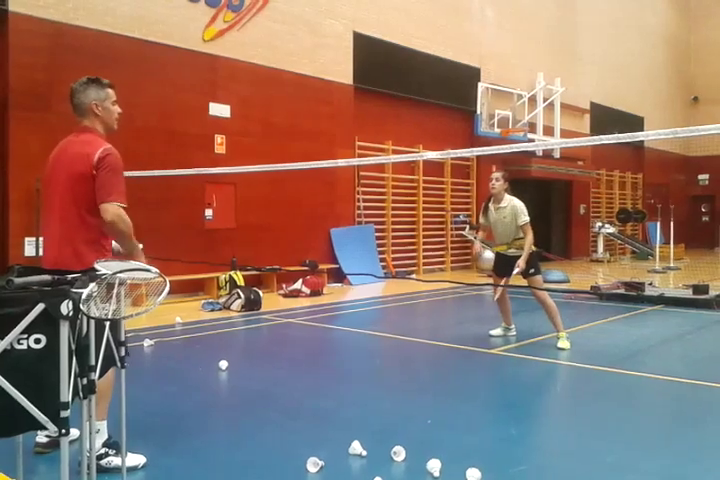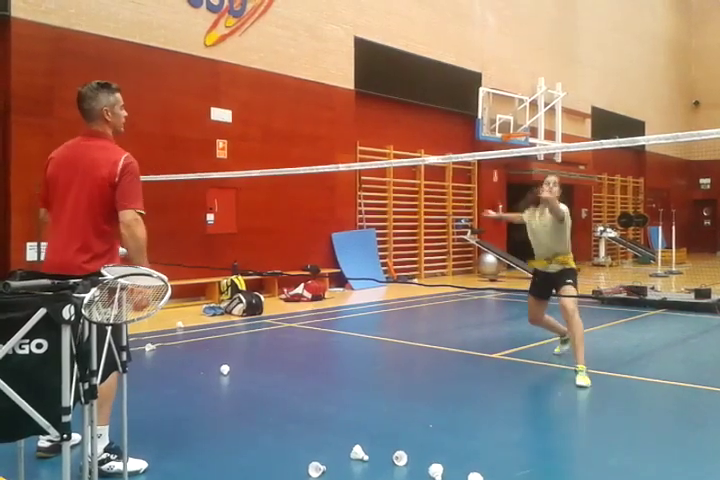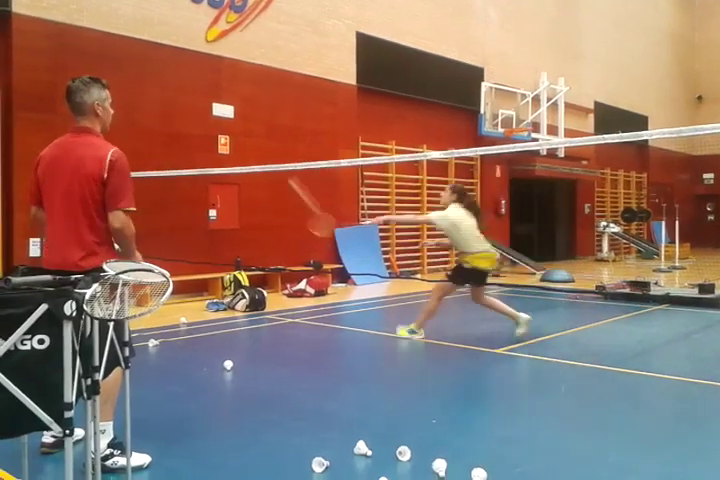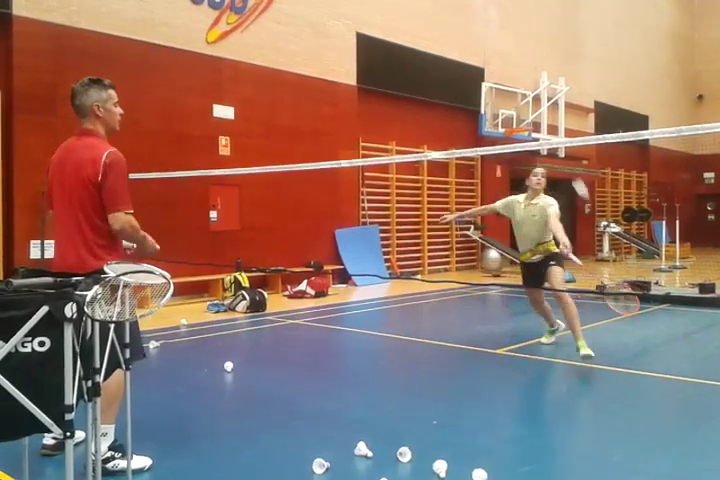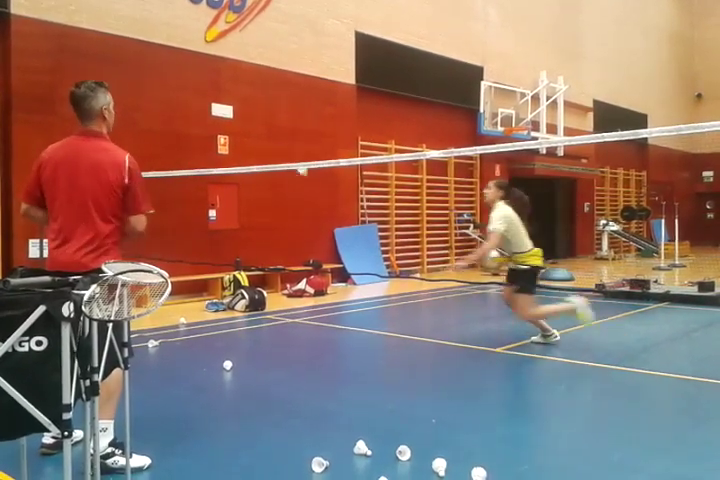
dt=1s
person 1, frame 1
left shoulder: (60, 150)
right shoulder: (102, 153)
right elbow: (113, 214)
right wrist: (134, 251)
left hip: (57, 266)
right hip: (89, 269)
right knee: (107, 356)
left ankle: (51, 430)
right ankle: (100, 446)
person 1, frame 2
left shoulder: (58, 156)
right shoulder: (120, 161)
left elbow: (44, 214)
right elbow: (130, 223)
left hip: (56, 272)
right hip: (96, 274)
right knee: (107, 362)
left ankle: (50, 434)
right ankle: (101, 451)
person 1, frame 3
left shoulder: (47, 154)
right shoulder: (110, 157)
left elbow: (37, 214)
right elbow: (119, 223)
right wrist: (133, 256)
left hip: (55, 269)
right hip: (95, 271)
right knee: (111, 358)
left ankle: (54, 430)
right ankle: (105, 446)
person 1, frame 4
left shoulder: (60, 155)
right shoulder: (108, 157)
right elbow: (119, 221)
right wrist: (147, 243)
left hip: (66, 270)
right hip: (101, 273)
right knee: (117, 359)
left ankle: (56, 432)
right ankle: (105, 449)
person 1, frame 5
left shoulder: (50, 155)
right shoulder: (122, 161)
left elbow: (29, 209)
right elbow: (137, 226)
left hip: (59, 270)
right hip: (99, 272)
right knee: (112, 358)
left ankle: (54, 432)
right ankle: (104, 446)
person 2, frame 1
left shoulder: (516, 205)
right shoulder: (487, 207)
left elbow: (529, 234)
right elbow: (483, 229)
left wrist: (523, 259)
right wrist: (478, 241)
left hip: (523, 252)
right hip: (502, 253)
left knee: (540, 294)
right knee: (499, 291)
left ankle: (562, 334)
right ankle: (508, 326)
person 2, frame 2
left shoulder: (561, 210)
right shoulder: (531, 211)
left elbow: (558, 214)
right elbow: (521, 218)
left wrist: (551, 201)
right wrist: (498, 215)
left hip: (563, 268)
right hip: (541, 270)
left knee: (569, 310)
right knee: (535, 318)
left ankle: (581, 368)
right ankle: (565, 335)
person 2, frame 3
left shoulder: (447, 214)
right shoulder: (464, 212)
left elbow: (416, 219)
left wrist: (387, 218)
right wrist: (443, 242)
left hip: (474, 262)
right hip: (485, 259)
left knee: (438, 293)
right knee: (478, 297)
left ankle: (415, 329)
right ankle: (518, 317)
person 2, frame 4
left shoulder: (549, 202)
right shoulder: (513, 202)
left elbow: (554, 224)
right elbow: (486, 209)
left wrist: (563, 238)
right wrist: (457, 215)
left hip: (548, 254)
right hip: (527, 258)
left knee: (560, 292)
right knee: (536, 302)
left ankle: (580, 343)
right ankle: (554, 326)
person 2, frame 5
left shoulder: (499, 212)
right shoulder: (501, 210)
left elbow: (491, 244)
left wrist: (466, 261)
left hip: (525, 262)
right hip: (518, 260)
left knee: (526, 313)
right knee: (509, 299)
left ankle: (573, 306)
right ankle: (548, 333)
